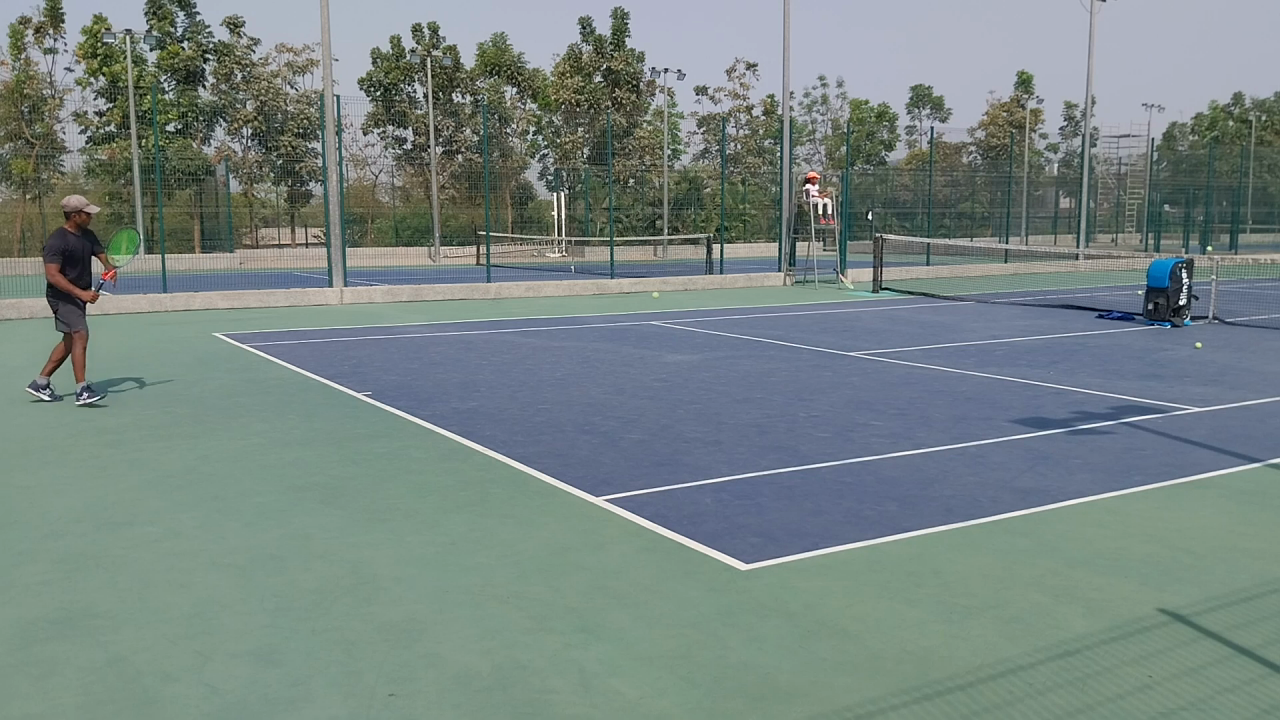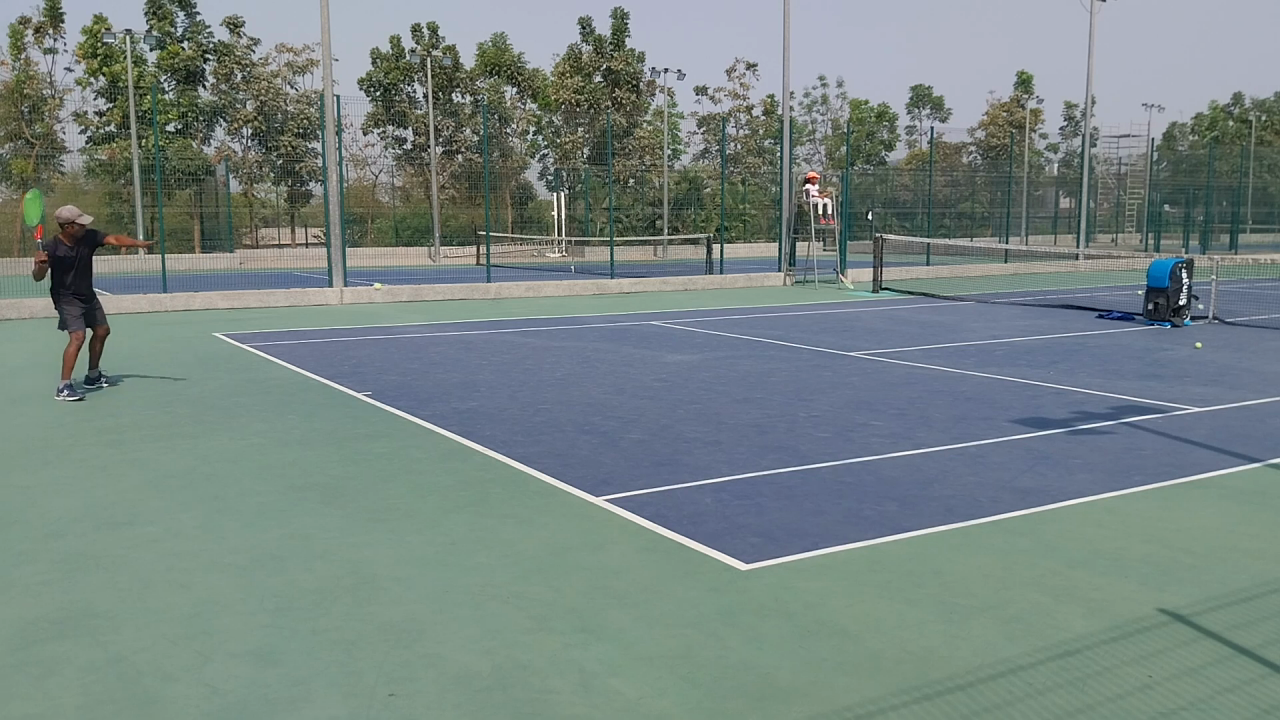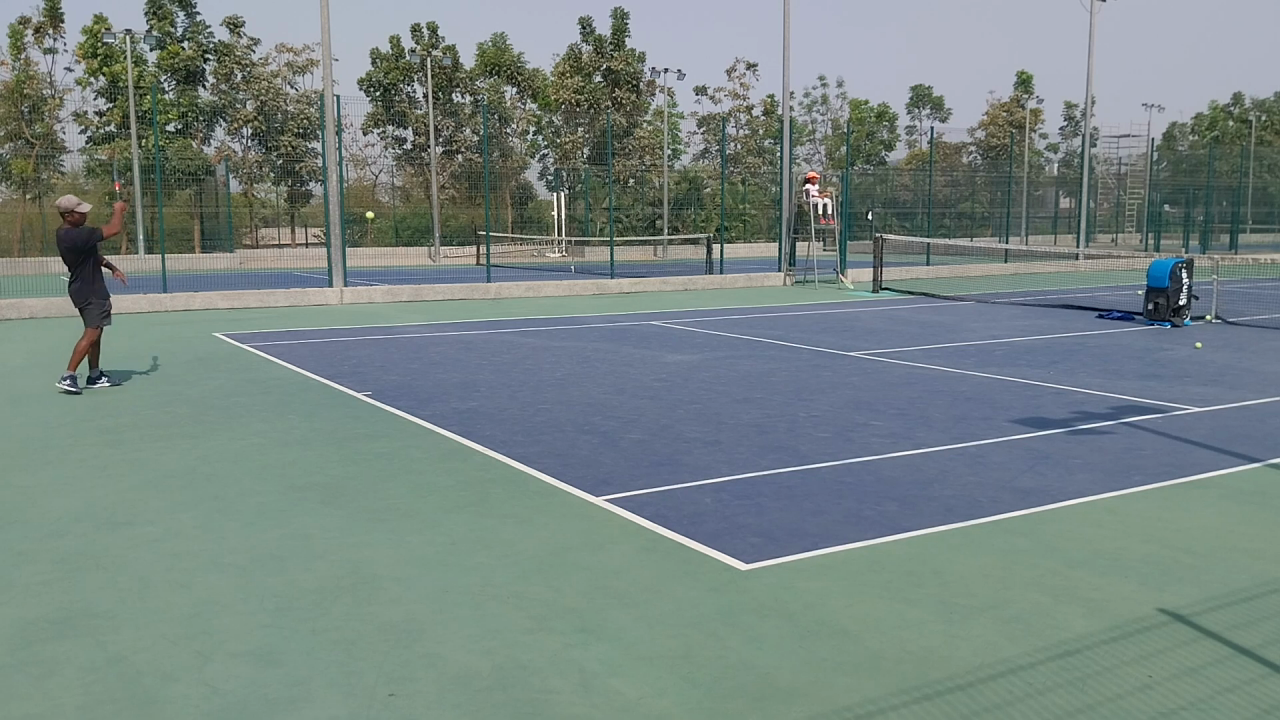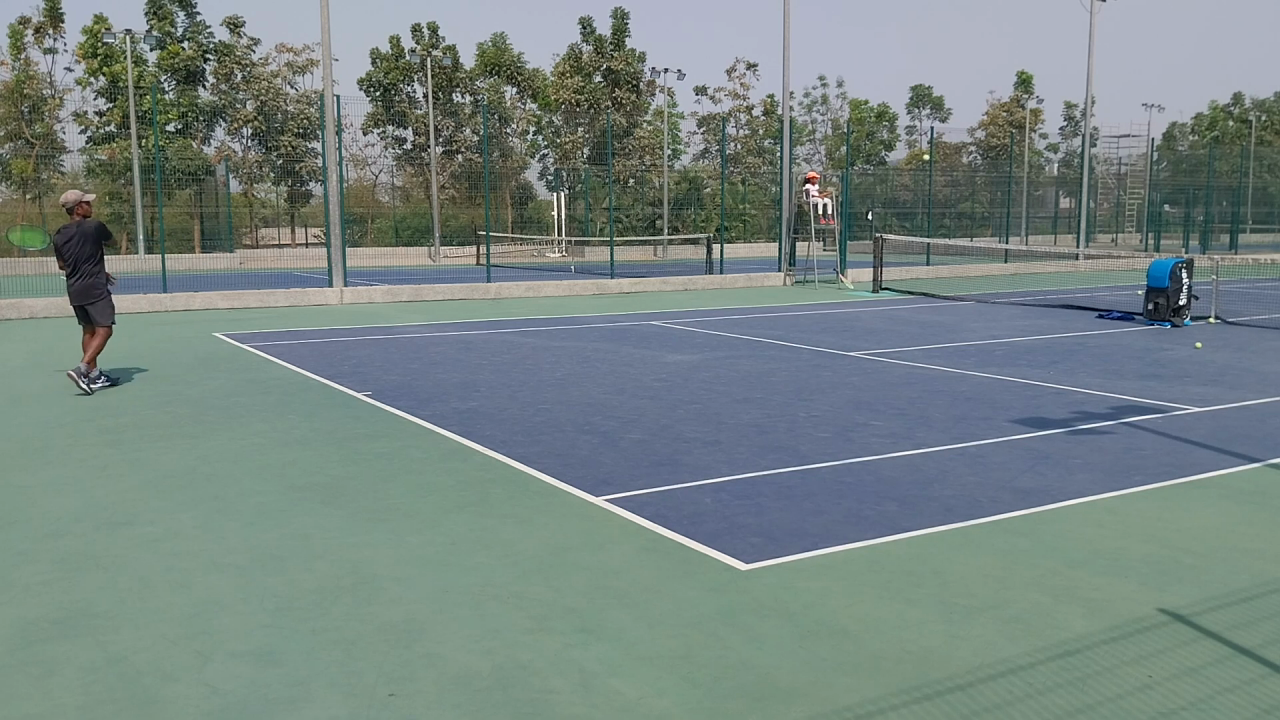
dt=0.4s
person 1, frame 1
left shoulder: (88, 235)
right shoulder: (57, 241)
left elbow: (103, 255)
right elbow: (52, 274)
left wrist: (110, 269)
right wrist: (80, 293)
left hip: (79, 297)
right hip: (63, 298)
left knee: (70, 340)
right knee: (80, 336)
left ankle: (40, 383)
right ankle: (81, 389)
person 1, frame 2
left shoulder: (89, 236)
right shoulder: (50, 248)
left elbow: (113, 239)
right elbow: (38, 276)
left wrist: (139, 243)
right wrist: (38, 264)
left hip: (87, 295)
right hip: (66, 299)
left knee: (102, 331)
right knee: (77, 336)
left ankle: (93, 376)
right ankle: (64, 385)
person 1, frame 3
left shoulder: (64, 233)
right shoulder: (78, 236)
right elbow: (114, 229)
left wrist: (113, 267)
right wrist: (118, 210)
left hip: (84, 289)
right hip: (90, 292)
left knee: (94, 331)
right knee: (92, 333)
left ankle: (95, 375)
right ankle: (67, 377)
person 1, frame 4
left shoulder: (59, 235)
right shoulder: (95, 227)
left elbow: (63, 265)
right elbow: (110, 240)
left hip: (75, 289)
right hip: (95, 288)
left knee: (89, 330)
right knee: (104, 330)
left ankle: (94, 375)
right ankle: (81, 369)
